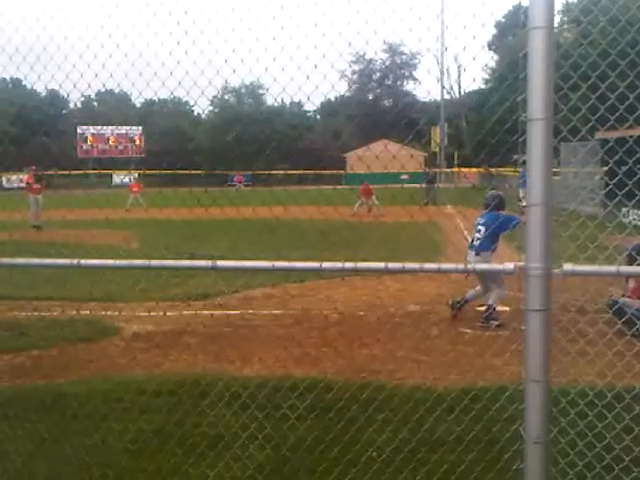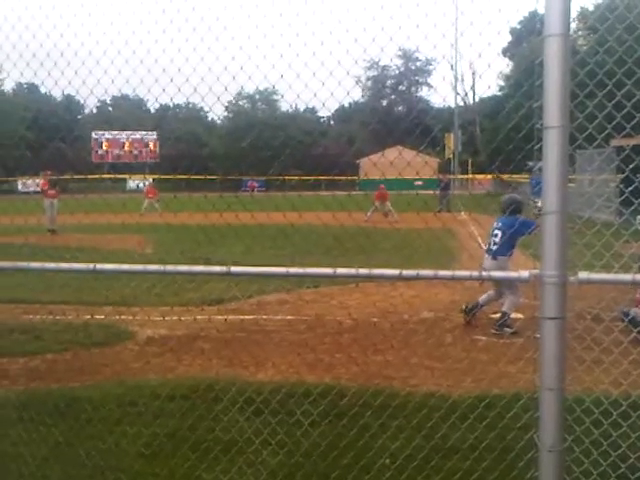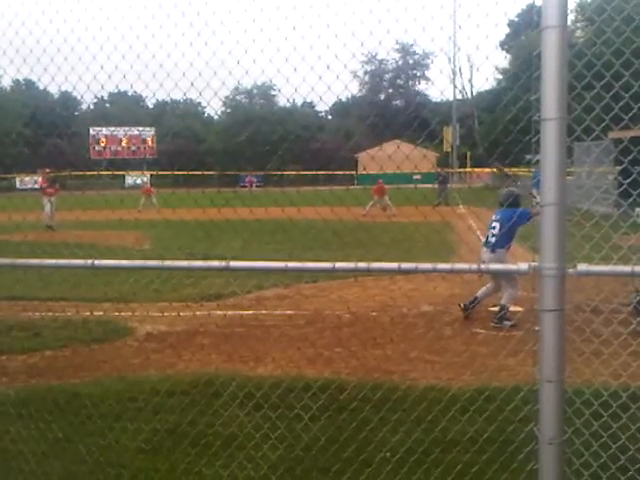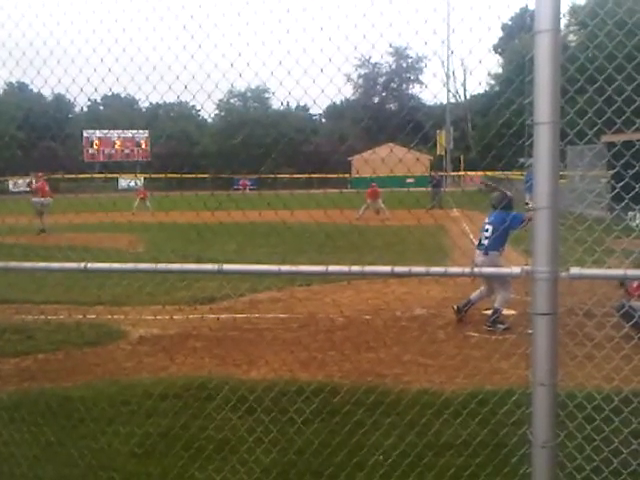
dt=1s
person 1, frame 1
left shoulder: (483, 216)
right shoulder: (497, 217)
left elbow: (507, 220)
right elbow: (521, 220)
left hip: (472, 256)
right hip: (481, 258)
left knee: (486, 286)
right knee: (498, 286)
left ankle: (457, 304)
right ankle: (487, 317)
person 1, frame 2
left shoulder: (500, 220)
right shoulder: (516, 222)
left elbow: (523, 225)
right elbow: (538, 224)
left hip: (488, 260)
right hip: (499, 262)
left knee: (498, 291)
right knee: (513, 293)
left ankle: (470, 310)
right ankle: (500, 325)
person 1, frame 3
left shoulder: (499, 213)
right shoulder: (514, 213)
right elbow: (535, 212)
left hip: (486, 253)
right hip: (497, 255)
left knee: (496, 283)
right knee: (512, 285)
left ankle: (468, 305)
right ankle: (499, 318)
person 1, frame 4
left shoulder: (493, 215)
right shoulder: (506, 216)
left elbow: (518, 221)
right elbow: (528, 218)
left hip: (480, 256)
right hip: (490, 257)
left knee: (489, 287)
right knee: (504, 287)
left ankle: (461, 308)
right ankle: (493, 321)
